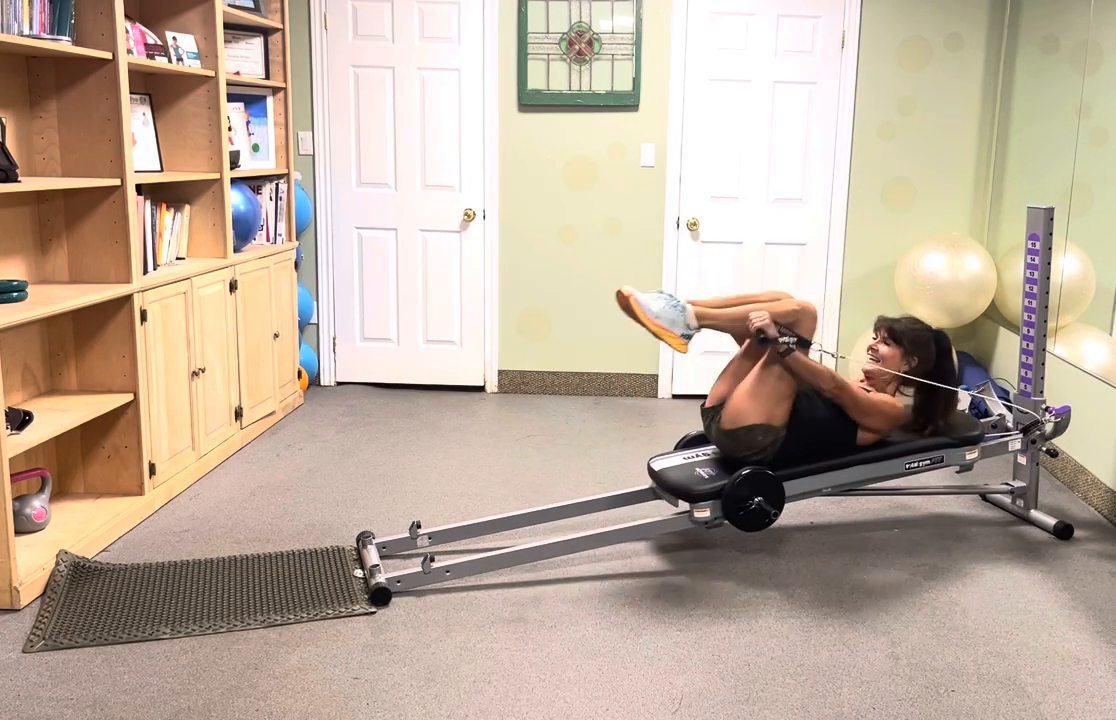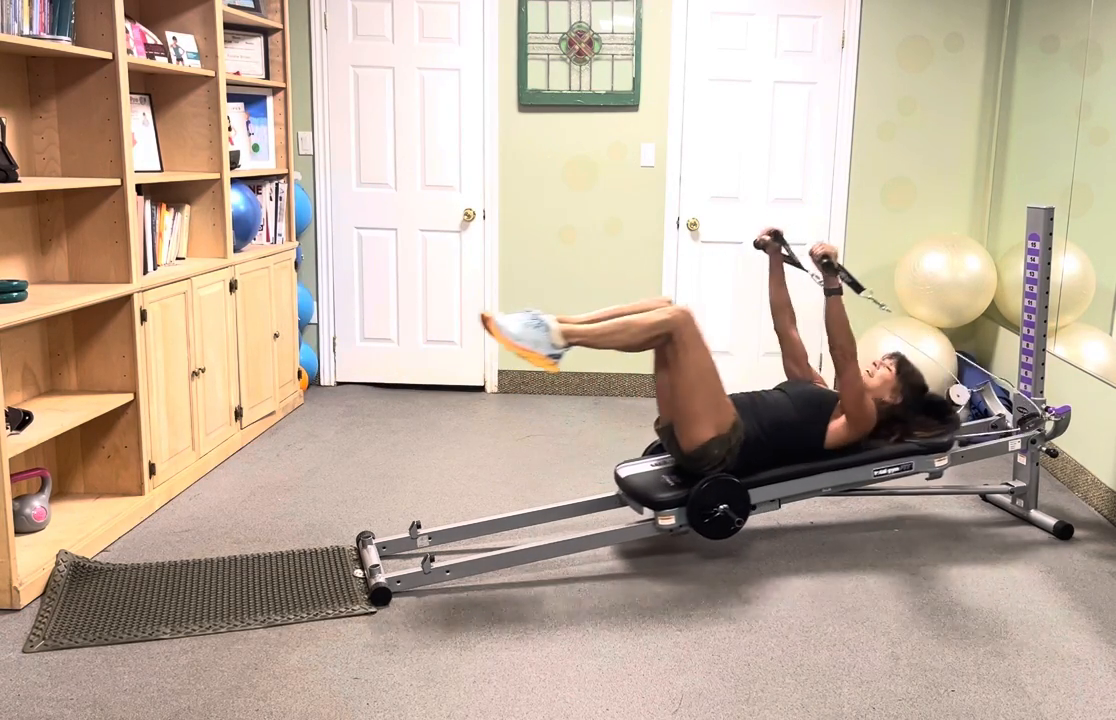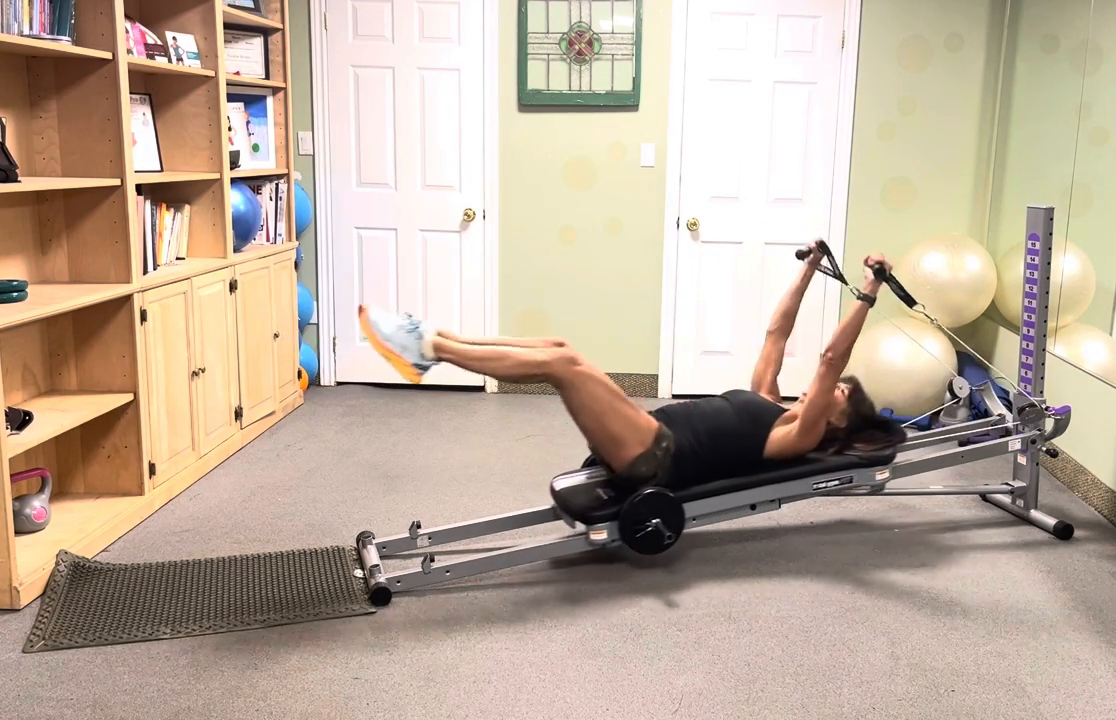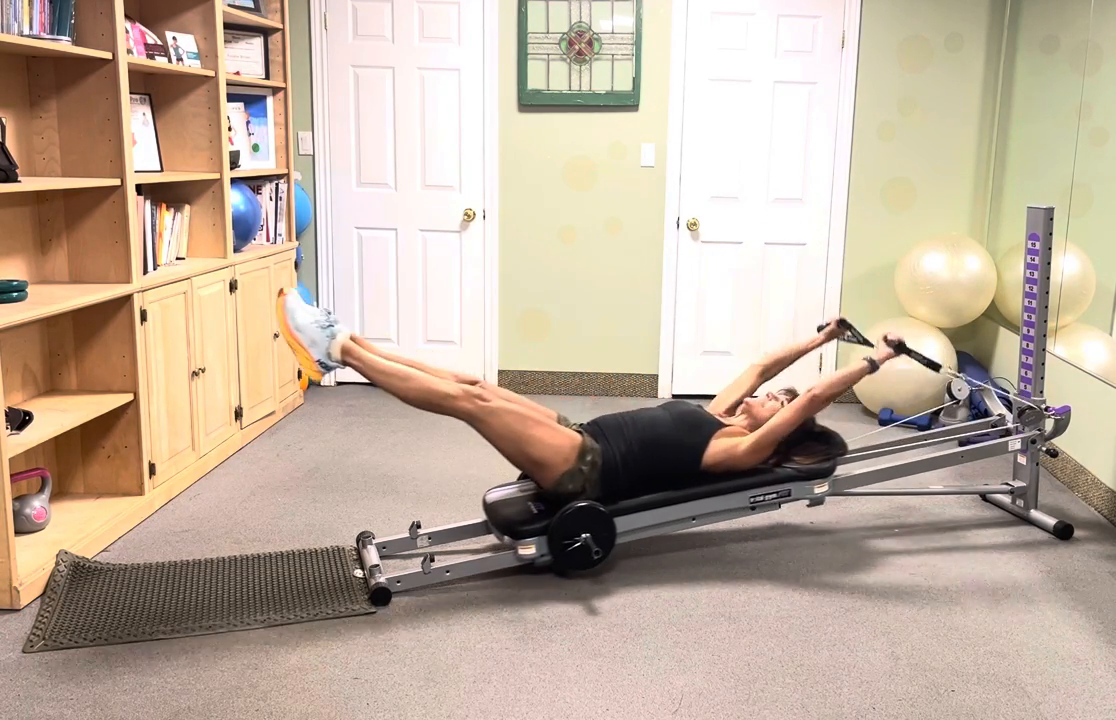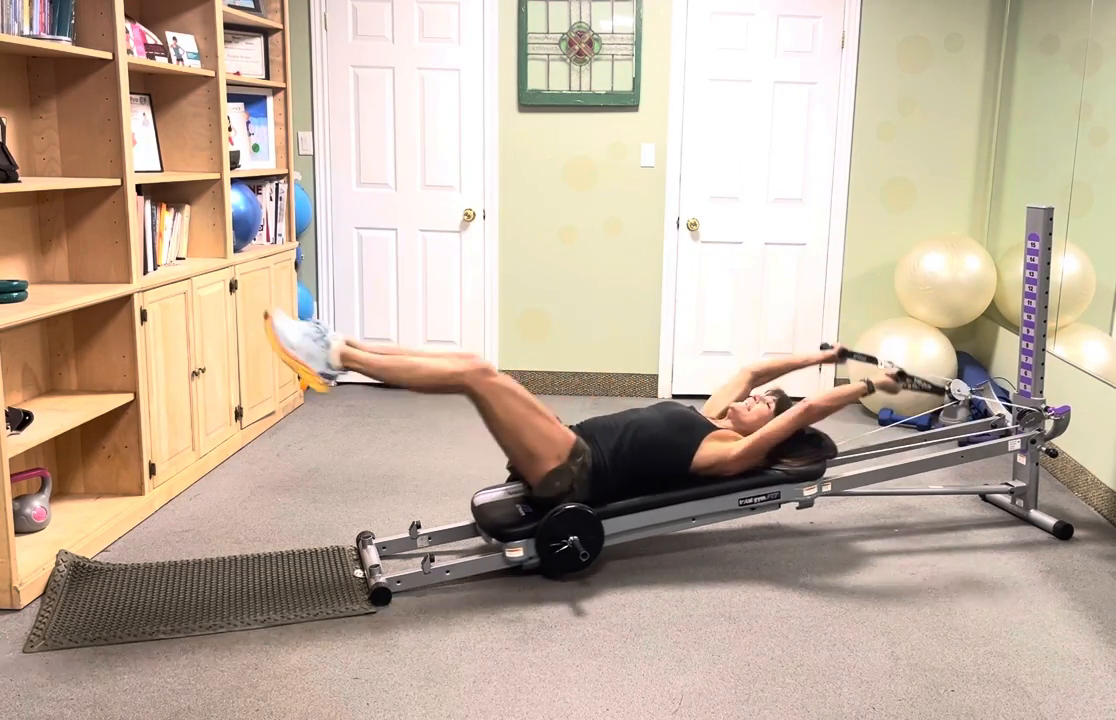
dt=0.4s
person 1, frame 1
left shoulder: (889, 411)
right shoulder: (851, 388)
left elbow: (834, 388)
left wrist: (778, 343)
left hip: (752, 436)
right hip: (724, 420)
left knee: (801, 312)
right knee: (782, 303)
left ankle: (688, 318)
right ankle: (686, 316)
person 1, frame 2
left shoulder: (861, 421)
right shoulder: (813, 389)
left elbow: (844, 352)
right elbow: (786, 329)
left wrist: (831, 284)
right wrist: (776, 263)
left hip: (719, 448)
right hip: (687, 433)
left knee: (677, 319)
right knee: (666, 309)
left ankle: (558, 337)
right ankle: (557, 331)
person 1, frame 3
left shoulder: (804, 435)
right shoulder: (766, 404)
left elbow: (832, 358)
right elbow: (777, 332)
left wrist: (866, 295)
right wrist: (808, 270)
left hip: (655, 459)
right hip: (646, 439)
left knee: (561, 361)
right knee: (554, 348)
left ankle: (429, 348)
right ankle: (434, 342)
person 1, frame 4
left shoulder: (743, 451)
right shoulder: (719, 420)
left elbow: (811, 400)
right elbow: (760, 366)
left wrist: (874, 361)
right wrist: (823, 337)
left hip: (587, 471)
right hip: (584, 441)
left knee: (468, 398)
right knee: (470, 383)
left ankle: (340, 351)
right ankle: (346, 344)
person 1, frame 5
left shoulder: (734, 454)
right shoulder: (712, 422)
left elbow: (800, 414)
right elbow: (753, 369)
left wrist: (866, 387)
right wrist: (821, 357)
left hip: (573, 473)
right hip: (571, 445)
left knee: (476, 372)
right knee: (471, 366)
left ankle: (338, 357)
right ankle: (340, 349)
